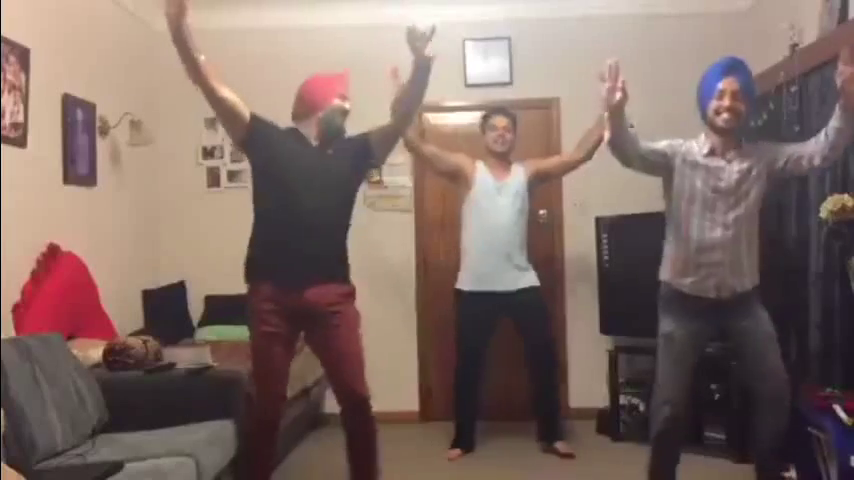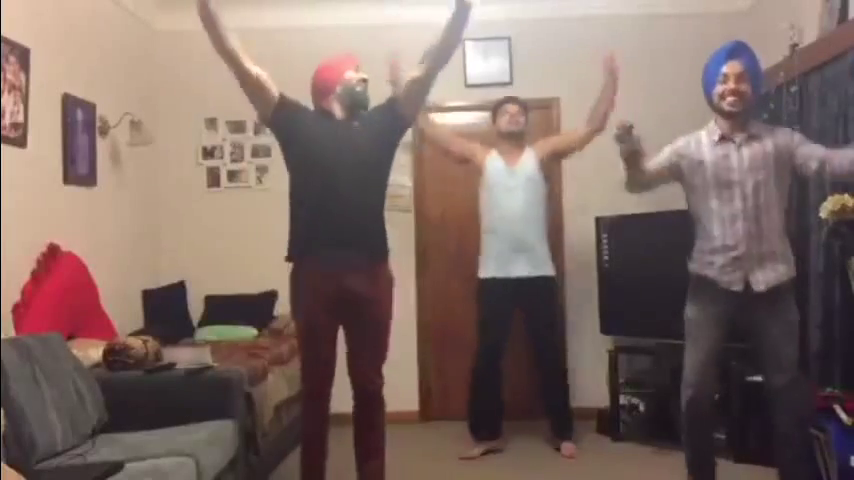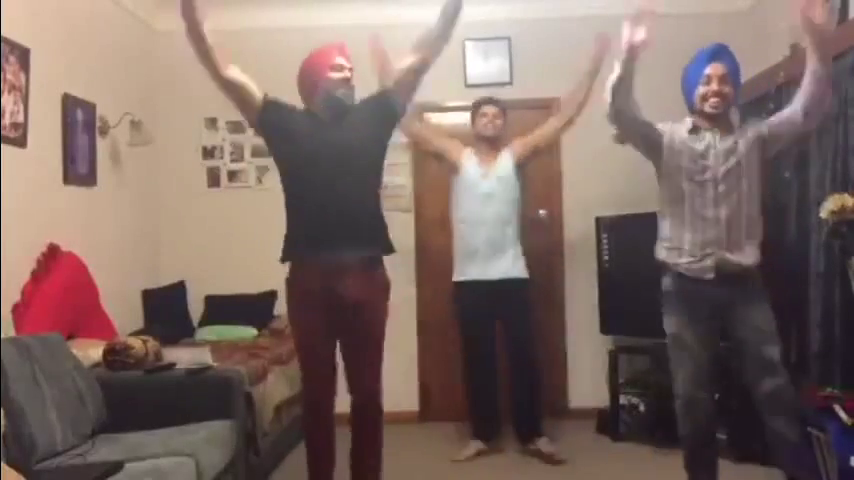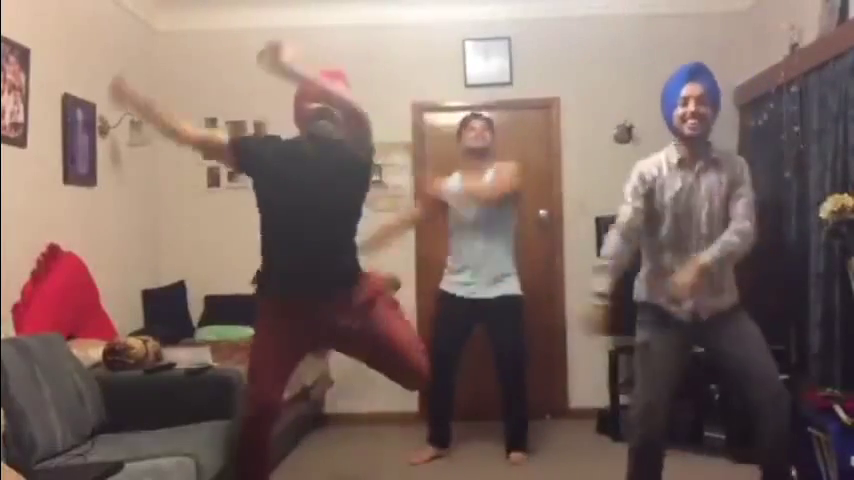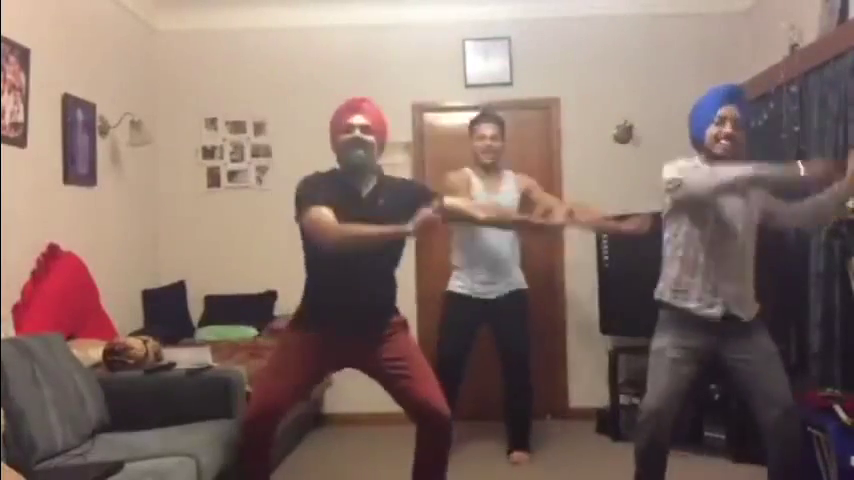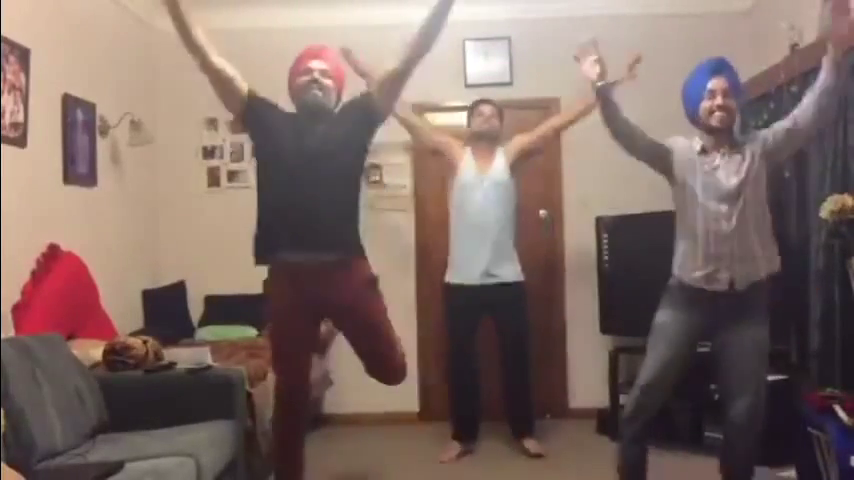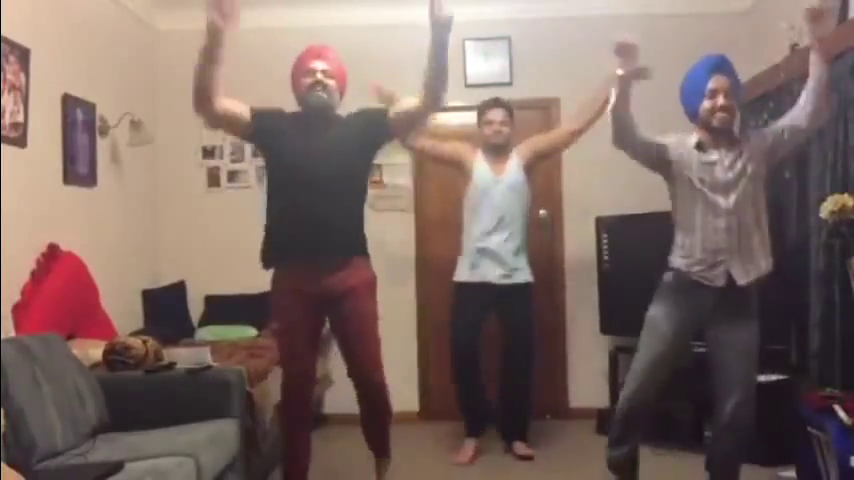
dt=0.7s
person 1, frame 1
left shoulder: (352, 154)
right shoulder: (269, 142)
left elbow: (400, 120)
right elbow: (214, 90)
left wrist: (421, 65)
left hip: (332, 293)
right hip: (273, 293)
left knee: (356, 396)
right knee: (267, 403)
person 1, frame 2
left shoulder: (382, 124)
right shoulder: (297, 125)
left elbow: (430, 68)
right elbow: (244, 67)
left hip: (370, 274)
right hip: (314, 274)
left knee: (368, 386)
right knee: (316, 387)
person 1, frame 3
left shoulder: (372, 116)
right shoulder: (285, 123)
left elbow: (421, 57)
right elbow: (224, 73)
left hip: (365, 274)
right hip: (309, 276)
left knee: (366, 392)
right knee: (317, 392)
person 1, frame 4
left shoulder: (352, 155)
right shoulder: (269, 153)
left elbow: (357, 117)
right elbow: (195, 137)
left wrist: (289, 69)
right wrist: (141, 106)
left hip: (346, 301)
right hip: (284, 307)
left knee: (417, 373)
right knee: (260, 410)
person 1, frame 5
left shoulder: (405, 191)
right shoulder: (314, 189)
left elbow: (476, 213)
right elbow: (329, 236)
left wrist: (539, 222)
right wrist: (405, 229)
left hip: (381, 328)
right hip: (316, 328)
left knee: (436, 415)
right knee: (259, 416)
person 1, frame 6
left shoulder: (356, 119)
right shoulder: (267, 121)
left elbow: (408, 62)
right elbow: (210, 63)
left hip: (347, 270)
right hip: (288, 275)
left knee: (391, 368)
right knee: (292, 389)
left ankle: (378, 335)
person 1, frame 7
left shoulder: (362, 127)
right shoulder: (275, 127)
left elbow: (429, 103)
right elbow: (207, 105)
left hip: (351, 273)
right hip: (293, 276)
left knee: (369, 377)
right knee: (296, 384)
person 2, frame 1
left shoulder: (763, 158)
right shoulder: (677, 155)
right elbow: (630, 155)
right wrist: (615, 114)
left hip: (741, 297)
right hip: (684, 296)
left knee: (774, 390)
right knee: (671, 401)
person 2, frame 2
left shoulder: (781, 143)
right shoulder: (690, 149)
right elbow: (641, 181)
right wrist: (631, 156)
left hip: (770, 284)
right hip: (712, 284)
left knee: (789, 389)
right knee: (697, 390)
person 2, frame 3
left shoulder: (754, 137)
right shoulder: (666, 139)
left elbow: (809, 106)
right elbow: (622, 117)
left wrist: (815, 42)
right wrist: (628, 55)
left hip: (742, 283)
right hip: (686, 284)
left knee: (775, 388)
right knee: (693, 397)
person 2, frame 4
left shoulder: (734, 168)
right shoulder: (649, 171)
left elbow: (743, 231)
right elbow: (624, 232)
left wrist: (699, 266)
right wrist: (601, 292)
left hip: (722, 305)
right hip: (662, 309)
left knee: (772, 397)
right knee: (649, 412)
person 2, frame 5
left shoulder: (753, 189)
right shoulder: (679, 175)
left elbow: (798, 217)
right elbow: (717, 181)
right wrist: (794, 172)
left hip: (739, 319)
right hip: (684, 317)
left knee: (781, 411)
right knee: (656, 413)
person 2, frame 6
left shoulder: (760, 150)
right shoulder: (675, 153)
left elbow: (811, 116)
right elbow: (625, 134)
right wrist: (602, 86)
left hip: (745, 297)
right hip: (687, 294)
left knee: (745, 409)
right knee: (649, 388)
person 2, frame 7
left shoulder: (760, 148)
right shoulder: (674, 154)
left elbow: (809, 115)
right elbow: (626, 139)
left wrist: (818, 49)
right wrist: (623, 82)
left hip: (737, 293)
right hip: (683, 286)
left knee: (737, 406)
right knee: (639, 386)
person 3, frame 1
left shoulder: (529, 170)
right shoulder: (466, 169)
left elbow: (579, 155)
right elbow: (420, 148)
left wrist: (605, 115)
left hip: (521, 283)
right hip: (474, 286)
left knee: (544, 356)
right knee: (468, 364)
left ankle: (552, 434)
right ankle: (463, 439)
person 3, frame 2
left shoulder: (542, 152)
right shoulder: (481, 156)
left elbow: (591, 127)
right elbow: (431, 132)
left wrist: (609, 83)
left hip: (539, 276)
right hip: (494, 277)
left knee: (550, 356)
right knee: (487, 357)
left ankle: (563, 433)
right ankle: (486, 434)
person 3, frame 3
left shoulder: (516, 153)
right shoulder: (457, 155)
left elbow: (563, 117)
right elbow: (412, 125)
left wrist: (593, 69)
left hip: (510, 276)
right hip: (469, 277)
left knee: (524, 355)
right knee: (477, 357)
left ankle: (532, 433)
right ankle: (484, 434)
person 3, frame 4
left shoulder: (507, 172)
right shoulder: (446, 183)
left elbow: (491, 193)
right elbow: (411, 217)
left wrist: (448, 194)
right wrist: (368, 245)
left hip: (502, 291)
right hip: (456, 291)
left knee: (512, 367)
right knee: (440, 365)
left ankle: (517, 441)
right ankle: (438, 440)
person 3, frame 5
left shoulder: (520, 182)
right shoulder: (458, 180)
left elbow: (568, 211)
left wrist: (618, 226)
right wrist: (542, 217)
left hip: (509, 290)
right hip: (464, 291)
left knee: (517, 368)
right knee: (447, 367)
left ankle: (518, 442)
person 3, frame 6
left shoulder: (513, 151)
right shoulder: (455, 153)
left elbow: (560, 121)
right elbow: (408, 120)
right wrist: (368, 76)
left hip: (506, 277)
right hip: (461, 277)
left knee: (516, 355)
right knee: (459, 357)
left ankle: (525, 431)
right ankle: (463, 435)
person 3, frame 7
left shoulder: (526, 154)
right shoulder: (467, 157)
left elbow: (578, 125)
right elbow: (415, 142)
left wrist: (612, 84)
right wrist: (394, 107)
left hip: (516, 277)
right hip: (472, 277)
left knee: (519, 358)
right knee: (463, 354)
left ankle: (516, 434)
right ankle: (473, 432)
